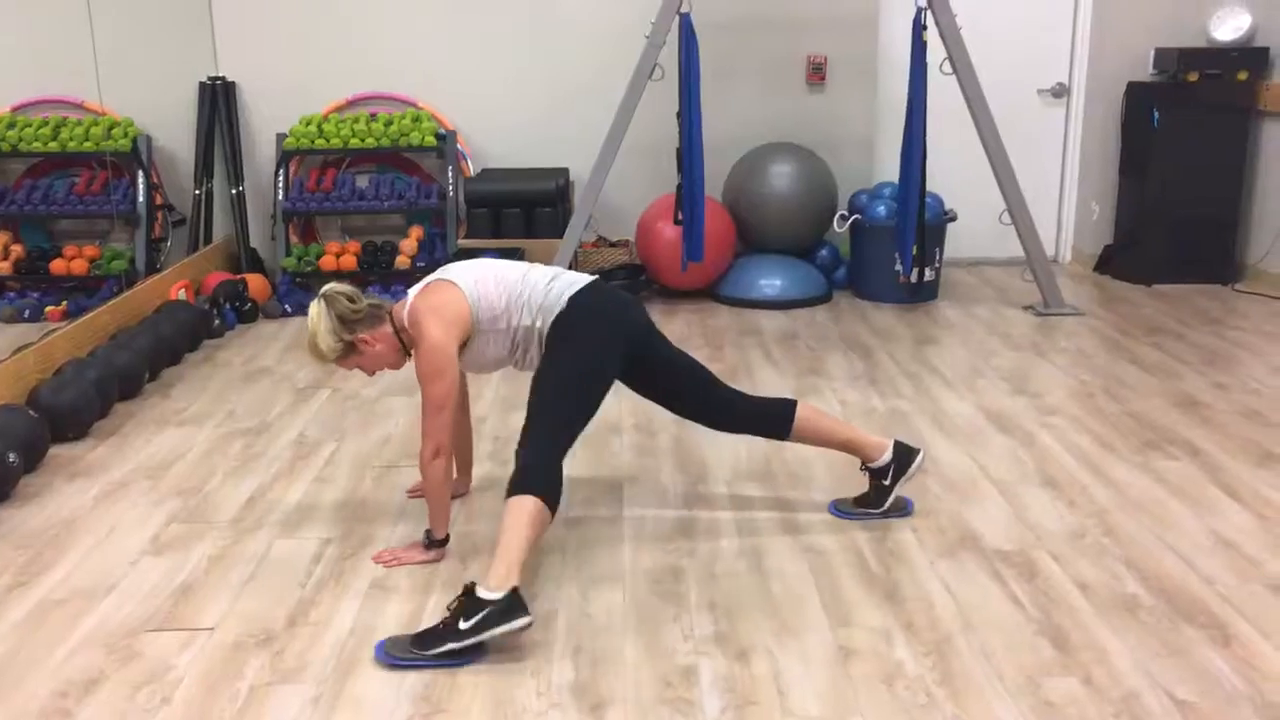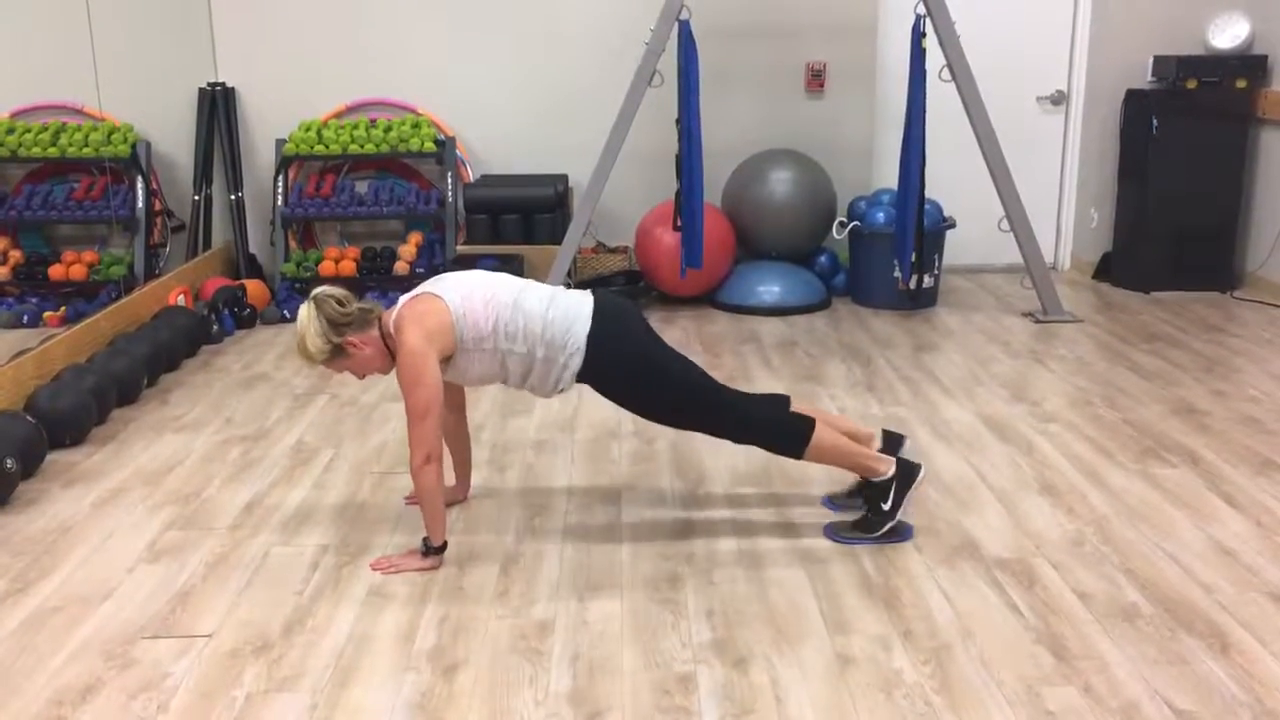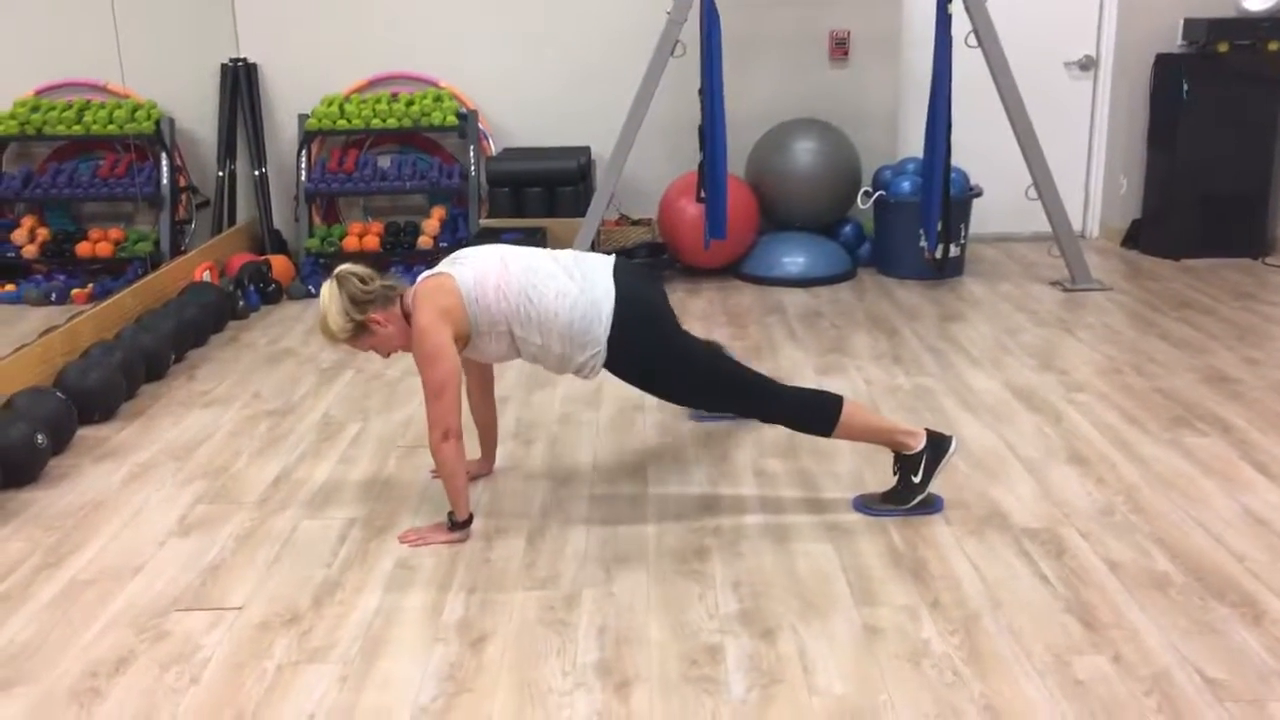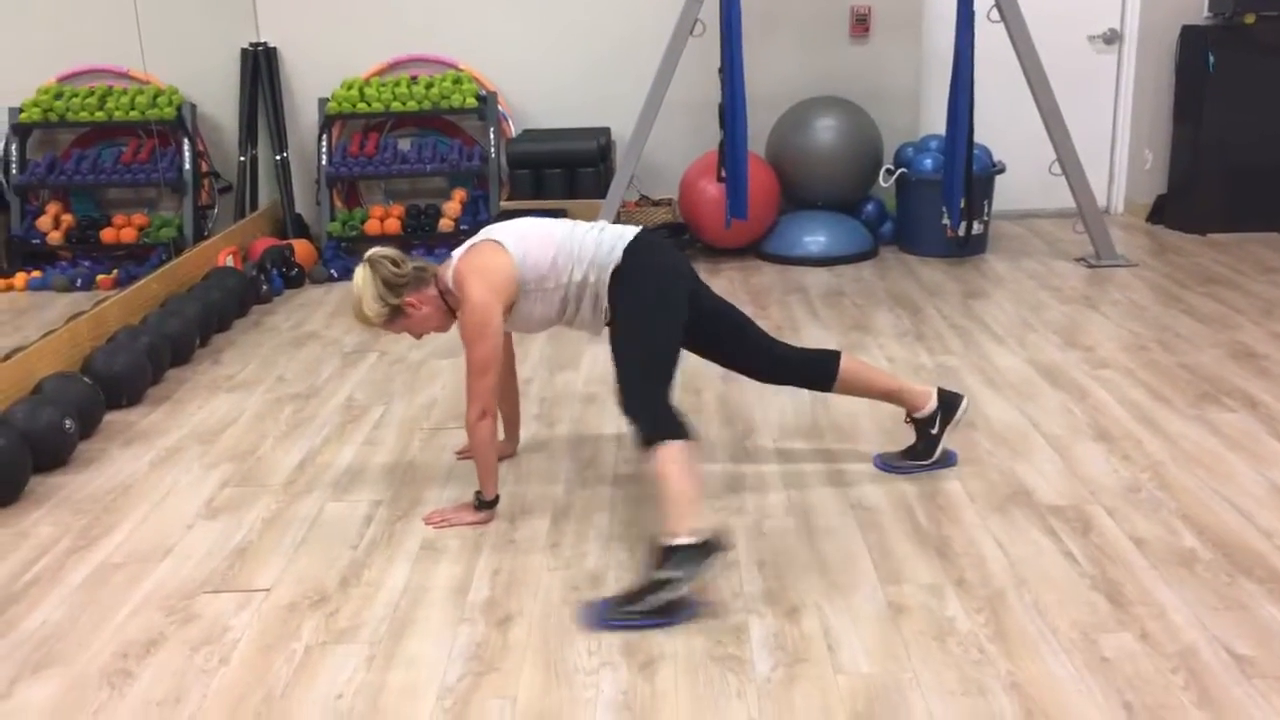
dt=1s
person 1, frame 1
left shoulder: (430, 327)
right shoulder: (418, 313)
left elbow: (434, 444)
right elbow: (457, 405)
left wrist: (435, 539)
right wrist: (460, 481)
left hip: (585, 319)
right hip: (601, 315)
left knee: (537, 454)
right knee: (726, 408)
left ankle: (494, 597)
right ankle: (882, 455)
person 1, frame 2
left shoulder: (412, 336)
right shoulder: (419, 316)
left elbow: (423, 453)
right elbow: (453, 409)
left wrist: (432, 548)
right wrist: (461, 485)
left hip: (598, 345)
right hip: (596, 323)
left knee: (728, 417)
right knee: (727, 406)
left ankle: (882, 470)
right ankle: (873, 439)
person 1, frame 3
left shoulder: (427, 318)
right shoulder: (445, 290)
left elbow: (443, 431)
right elbow: (479, 375)
left wrist: (458, 520)
right wrist: (486, 459)
left hip: (616, 326)
right hip: (615, 283)
left knee: (755, 396)
left ankle: (914, 442)
person 1, frame 4
left shoulder: (474, 287)
right shoulder: (465, 274)
left elbow: (480, 406)
right elbow: (502, 366)
left wrist: (484, 499)
right wrist: (509, 440)
left hip: (639, 271)
right hip: (644, 270)
left knee: (644, 405)
right knee: (773, 361)
left ankle: (686, 542)
right ankle: (927, 402)
